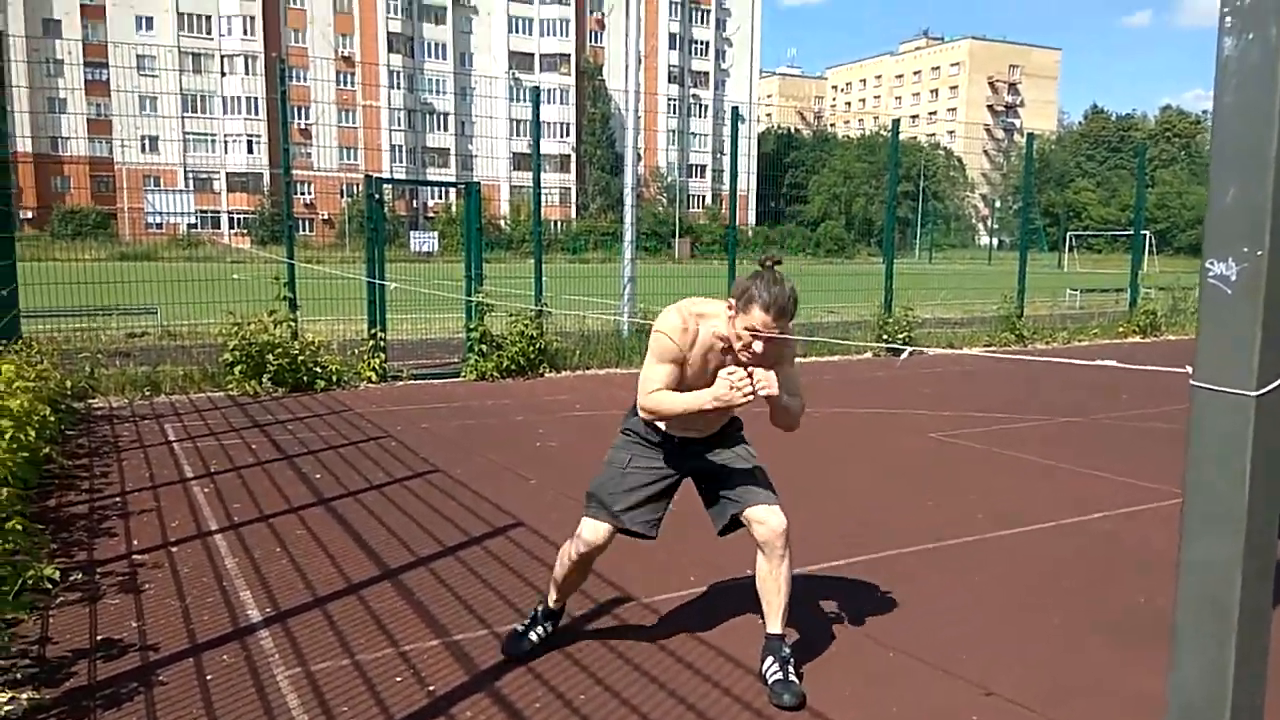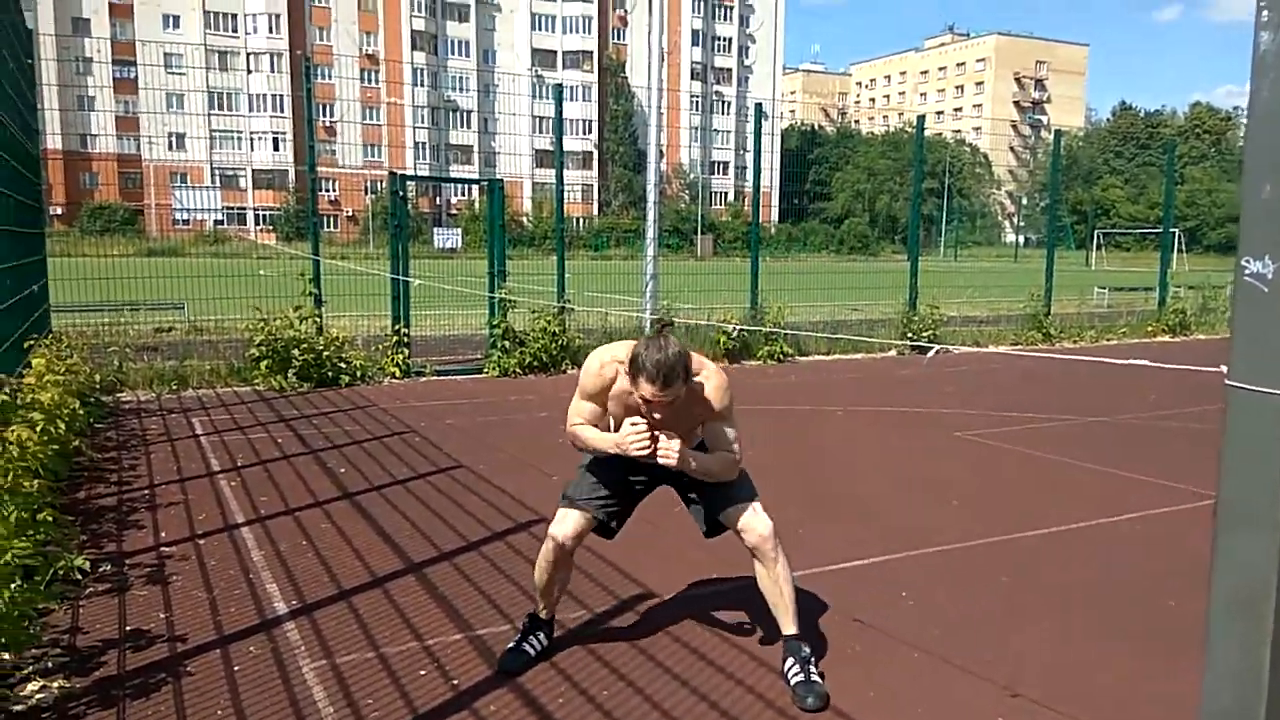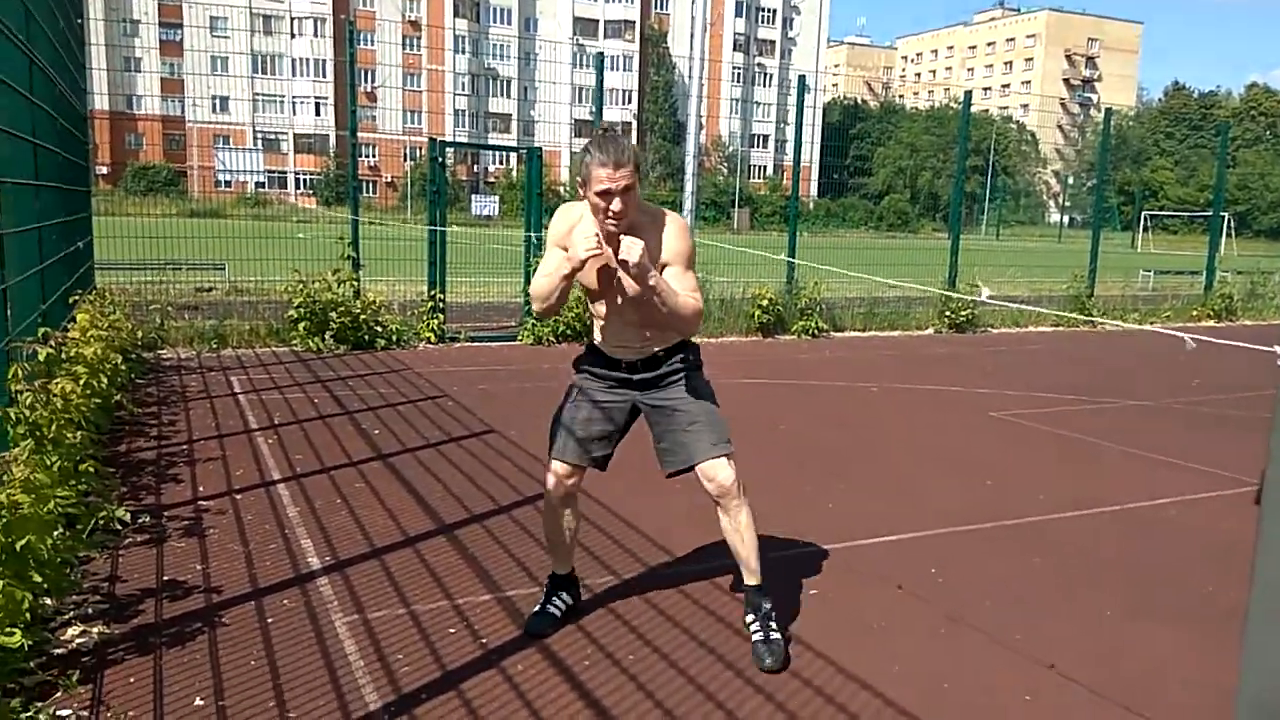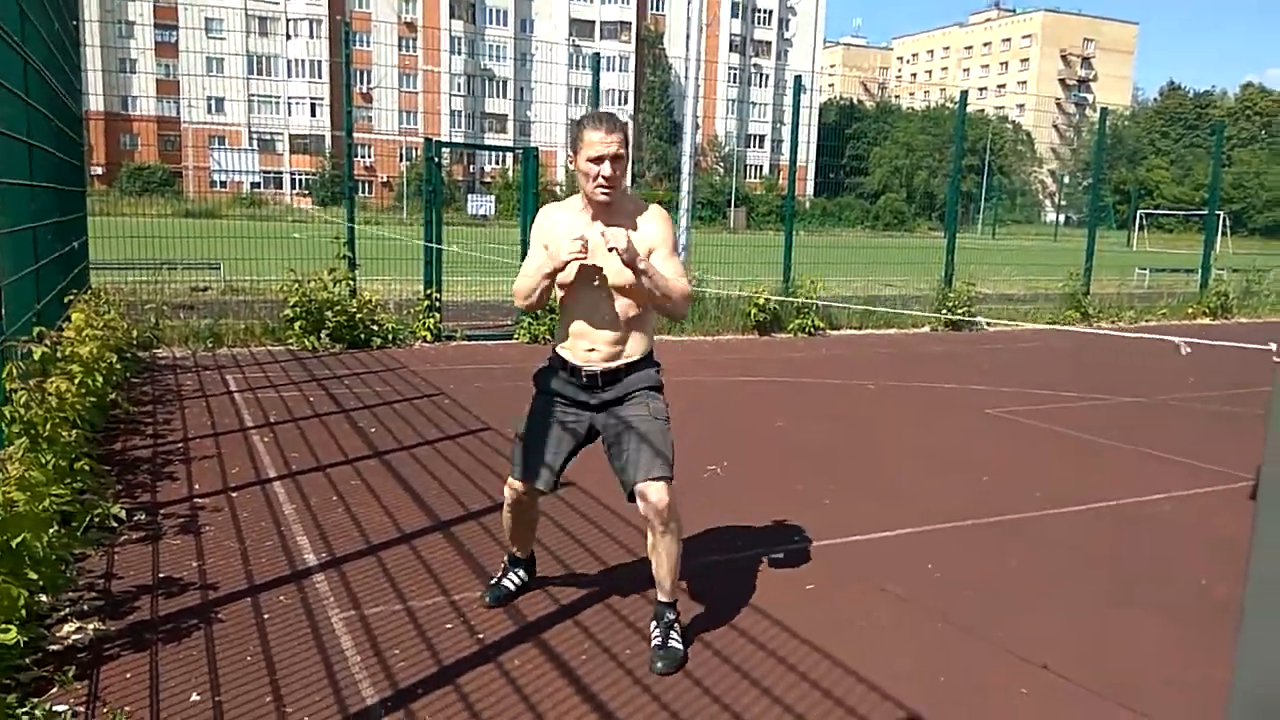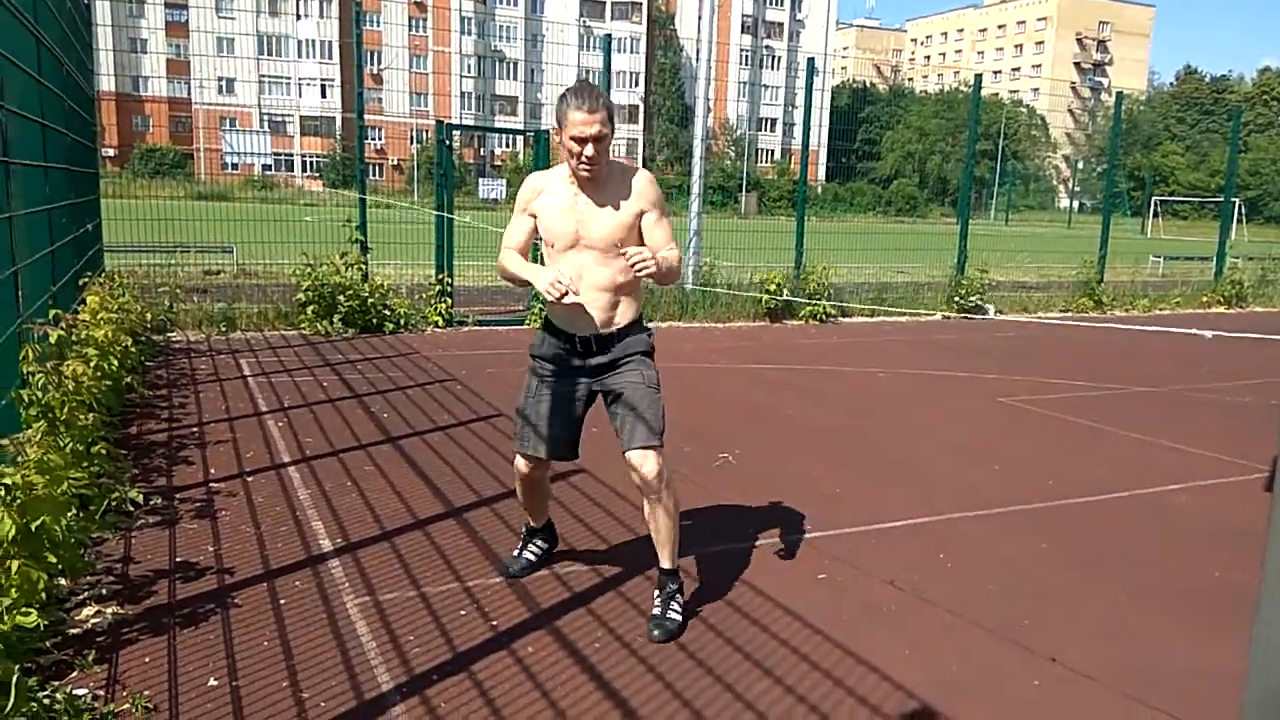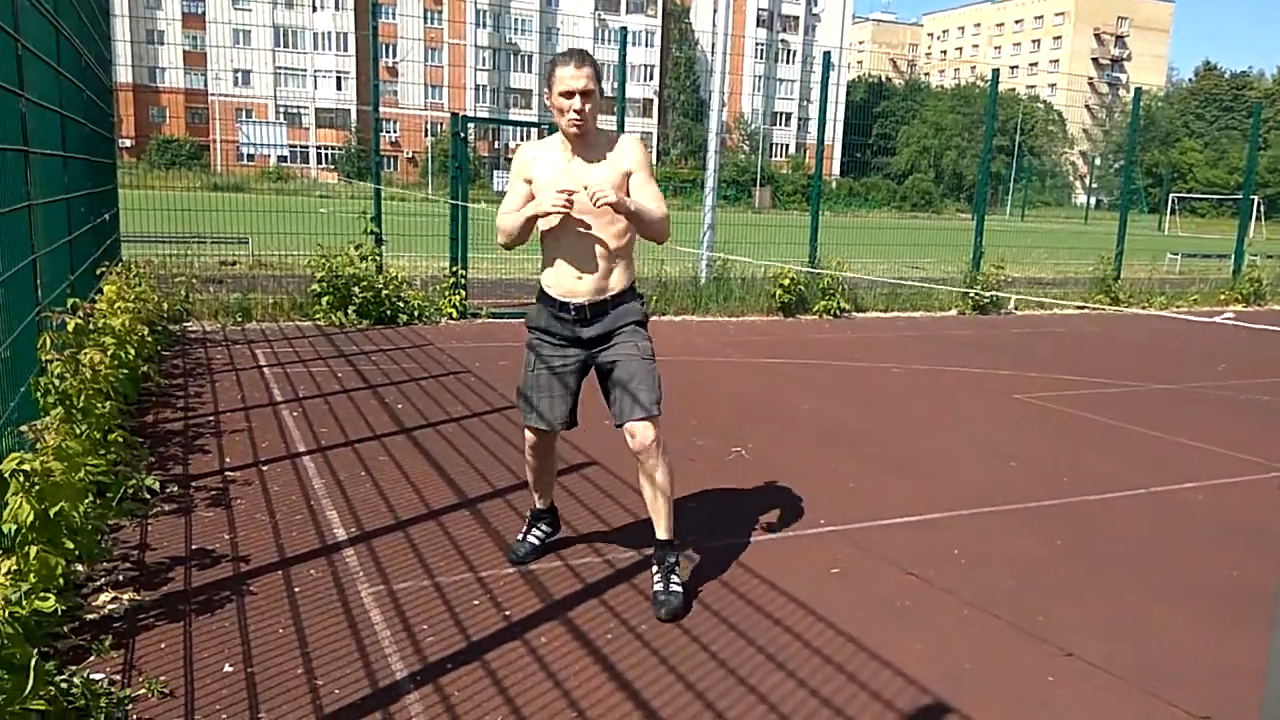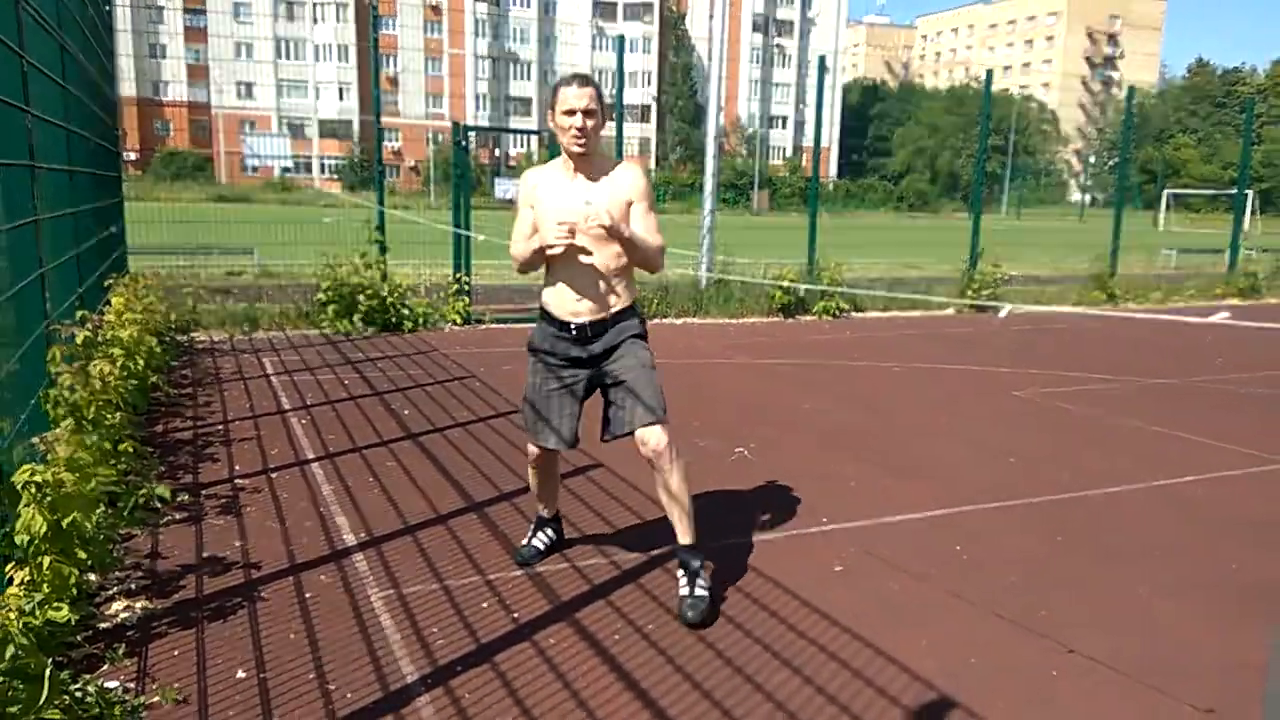
dt=0.3s
person 1, frame 1
left shoulder: (774, 341)
right shoulder: (680, 325)
left elbow: (793, 416)
right elbow: (647, 400)
left wrist: (776, 399)
right wrist: (711, 399)
left hip: (719, 437)
right hip: (652, 436)
left knee: (773, 528)
right knee: (588, 538)
left ankle: (776, 650)
right ankle: (549, 614)
person 1, frame 2
left shoulder: (713, 383)
right shoulder: (603, 366)
left elbow: (730, 463)
right elbow: (576, 430)
left wrist: (686, 462)
right wrist: (616, 442)
left hip: (697, 459)
right hip: (618, 453)
left knee: (762, 534)
right knee: (560, 535)
left ankle: (795, 651)
right ankle: (539, 627)
person 1, frame 3
left shoulder: (670, 230)
right shoulder: (567, 222)
left elbow: (692, 319)
right elbow: (540, 305)
left wrist: (646, 278)
right wrist: (571, 266)
left hip: (674, 370)
right hip: (603, 368)
left knee: (723, 482)
right knee: (559, 482)
left ankle: (756, 603)
right ankle: (561, 587)
person 1, frame 4
left shoulder: (652, 220)
right shoulder: (552, 219)
left elbow: (679, 306)
right elbow: (523, 300)
left wrist: (637, 266)
right wrist: (553, 263)
left hip: (632, 384)
right hip: (566, 380)
left knee: (657, 501)
right knee: (520, 490)
left ankle: (666, 615)
right ankle: (520, 563)
person 1, frame 5
left shoulder: (640, 185)
right shoulder: (536, 187)
left elbow: (671, 268)
right elbow: (506, 260)
left wrist: (657, 265)
right wrist: (534, 274)
left hip: (624, 348)
right hip: (558, 346)
left knee: (647, 469)
right knee: (528, 464)
left ankle: (669, 584)
right ankle: (539, 535)
person 1, frame 6
left shoulder: (628, 150)
right shoulder: (530, 157)
left elbow: (661, 228)
right elbow: (504, 236)
left wrist: (627, 206)
right wrist: (536, 210)
left hip: (618, 316)
right hip: (554, 318)
left knee: (643, 436)
right knee: (537, 433)
left ankle: (666, 558)
right ankle: (544, 515)
person 1, frame 7
left shoulder: (628, 176)
right shoulder: (533, 181)
left elbow: (654, 260)
right elbow: (519, 261)
left wrist: (624, 234)
right wrist: (541, 243)
left hip: (619, 332)
right hip: (555, 335)
left knee: (655, 443)
right knee: (539, 449)
left ankle: (692, 564)
right ankle: (549, 524)
